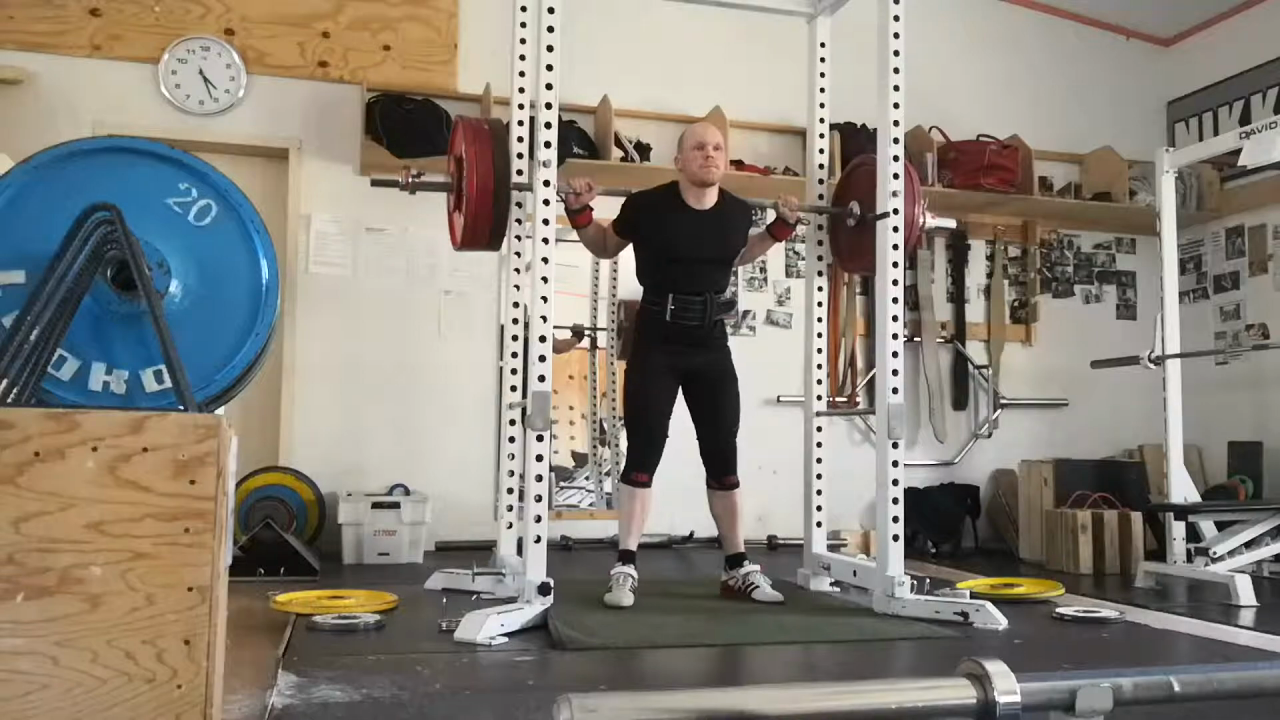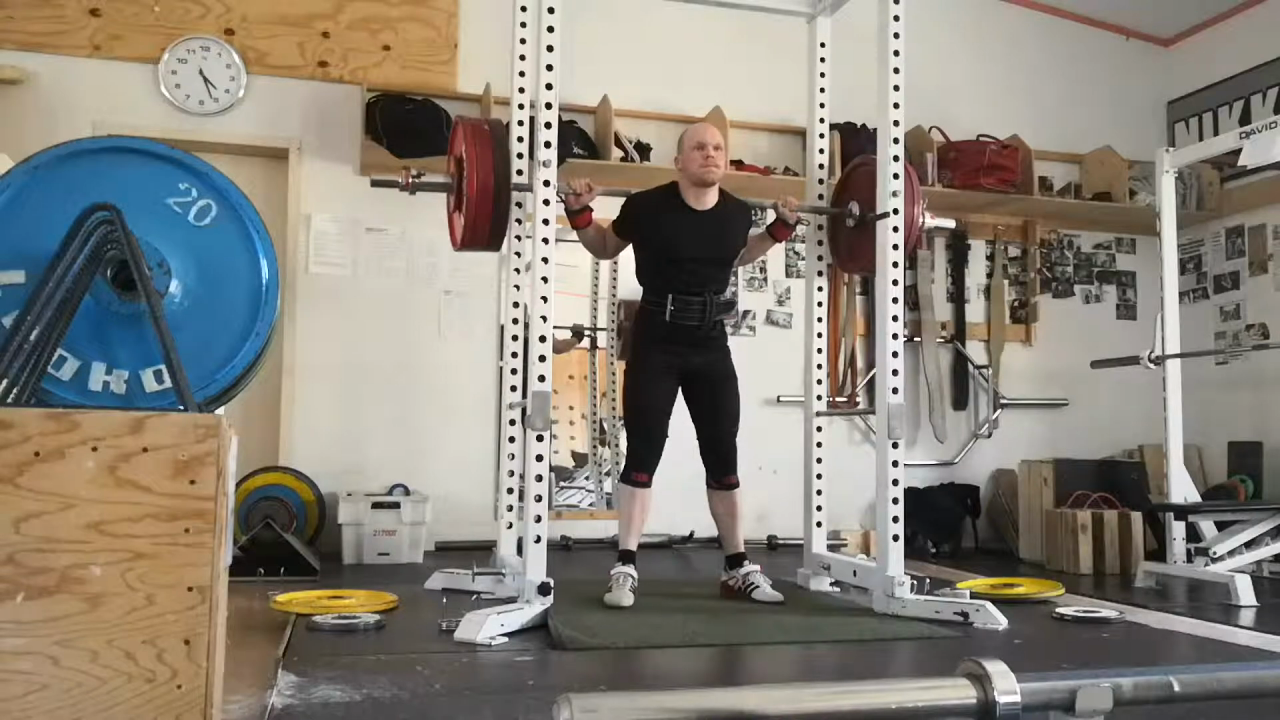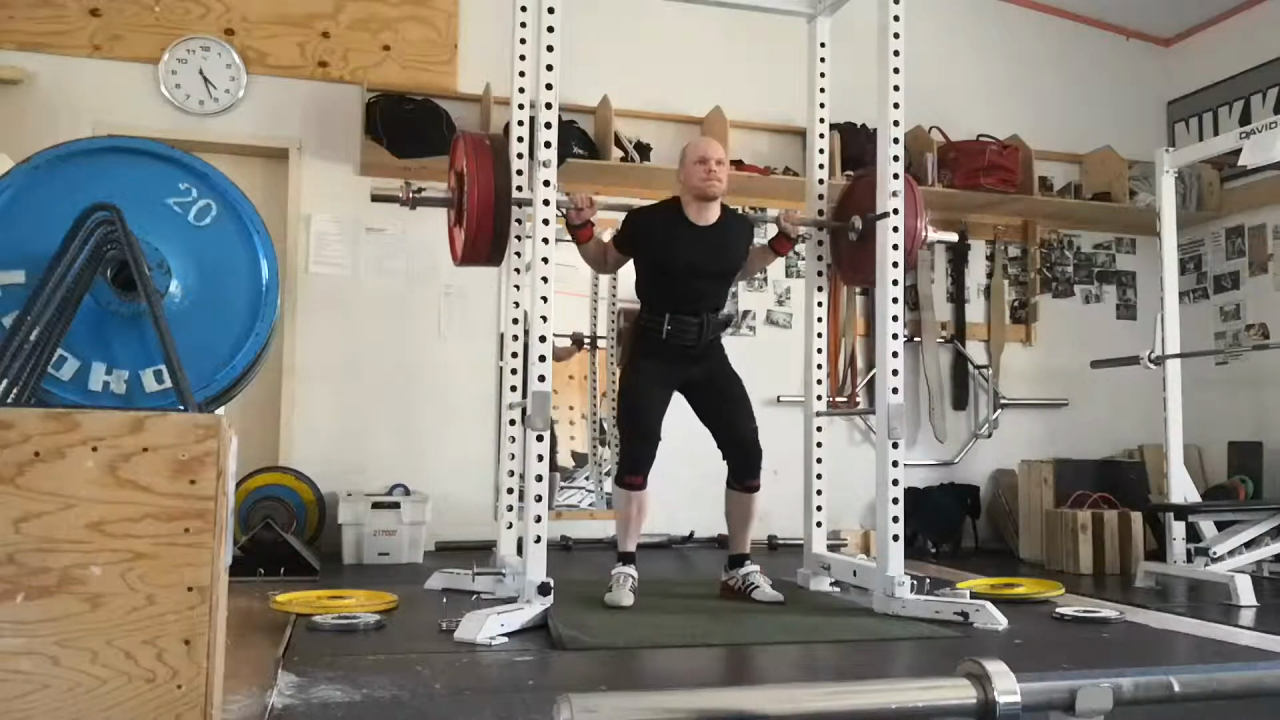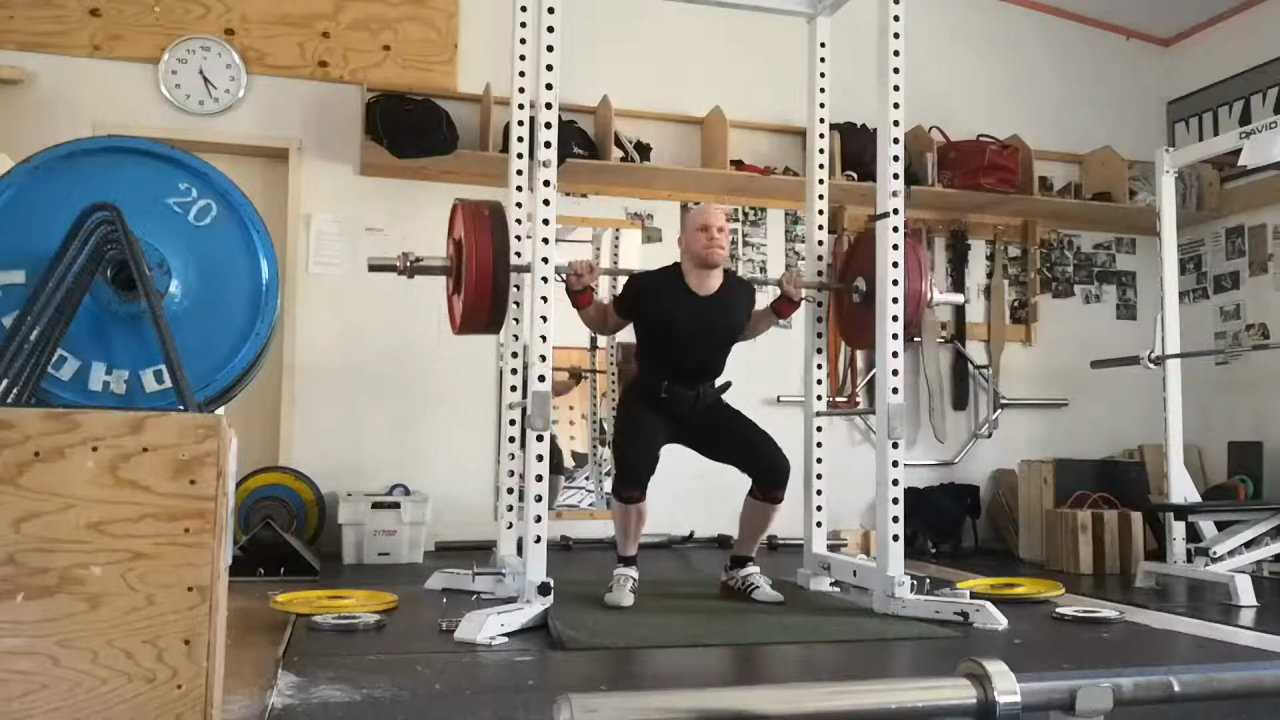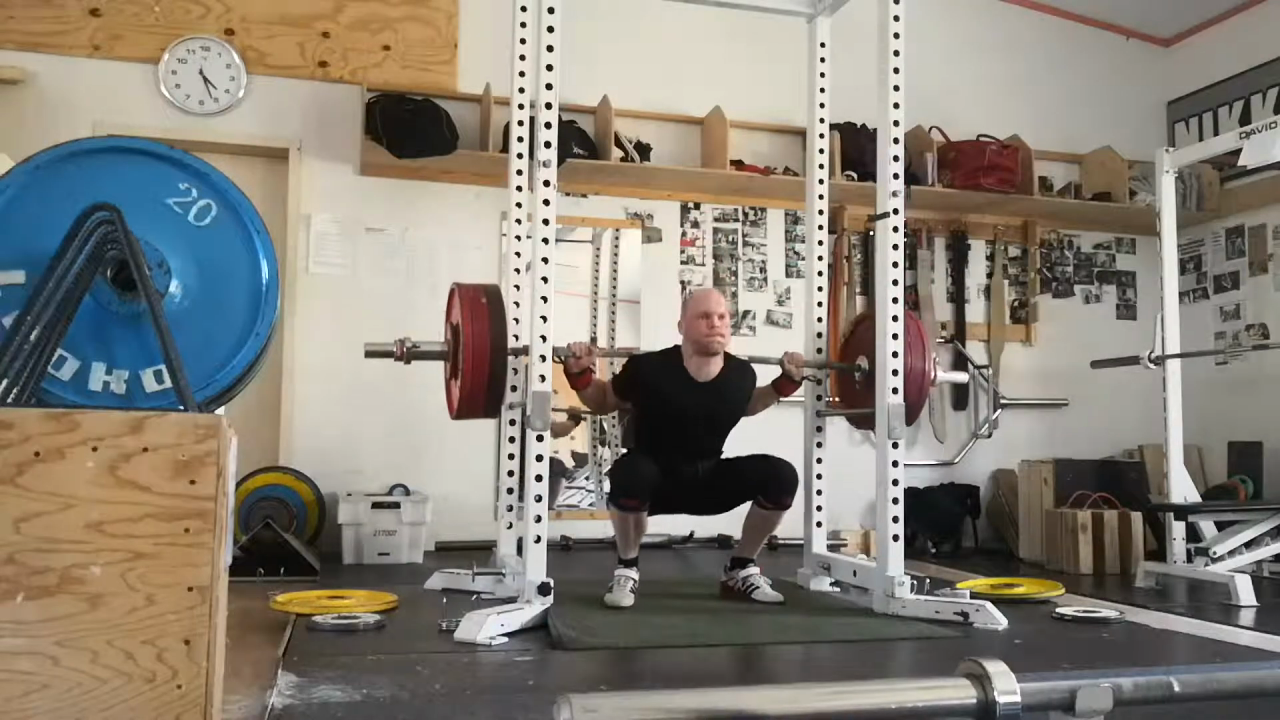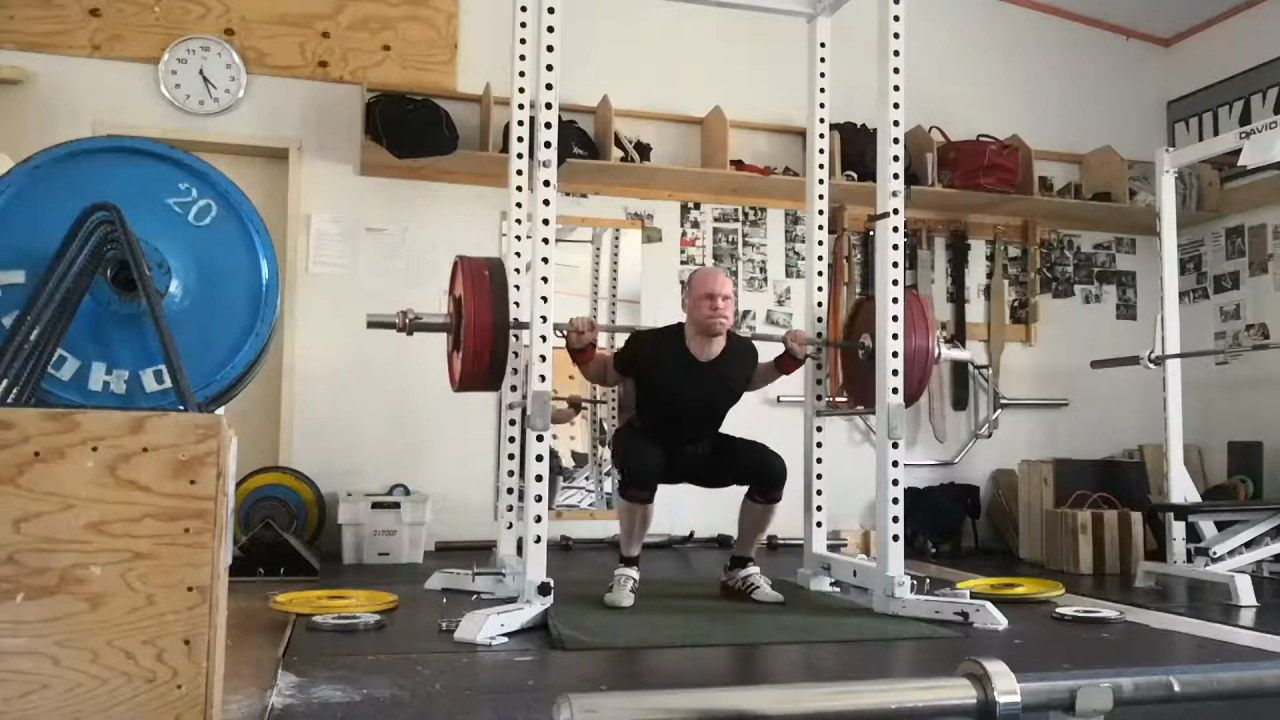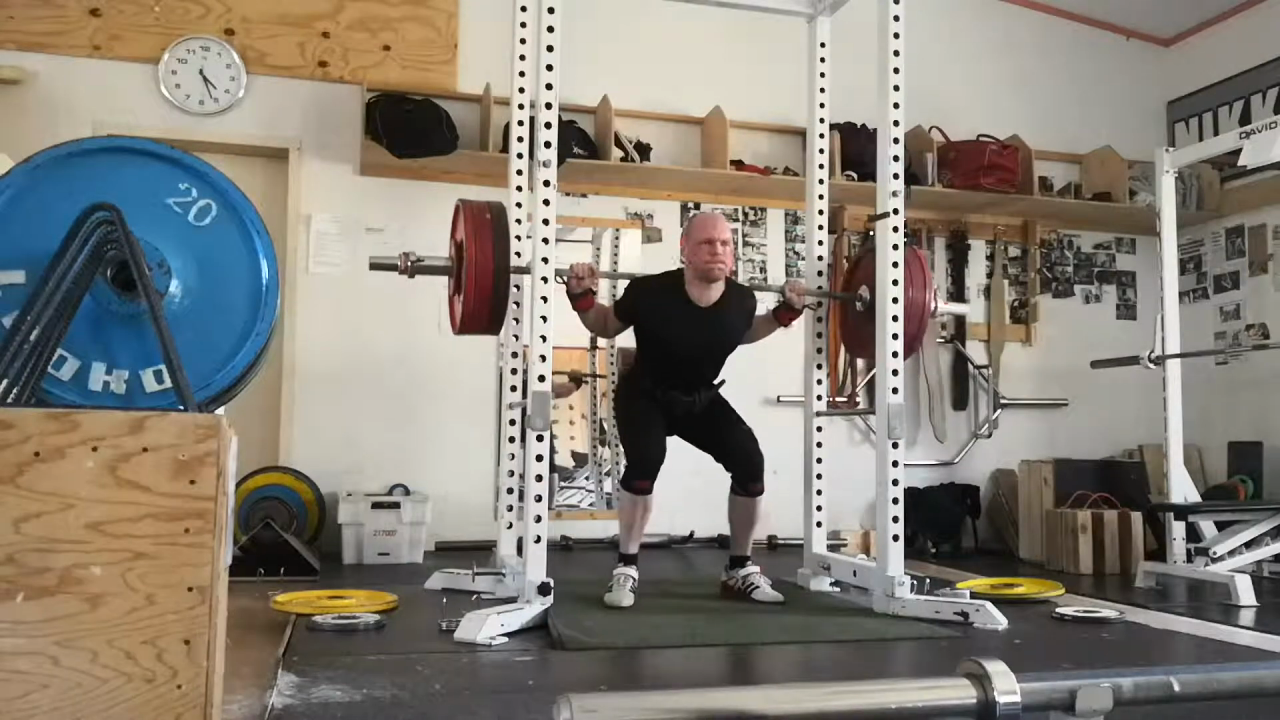
dt=0.5s
person 1, frame 1
left shoulder: (737, 211)
right shoulder: (647, 206)
right elbow: (605, 248)
left wrist: (781, 227)
right wrist: (579, 213)
left hip: (711, 343)
right hip: (656, 342)
left knee: (723, 457)
right knee: (644, 454)
left ankle: (738, 568)
right ankle: (625, 568)
person 1, frame 2
left shoulder: (737, 213)
right shoulder: (647, 207)
right elbow: (605, 248)
left wrist: (782, 227)
right wrist: (579, 213)
left hip: (711, 343)
right hip: (656, 341)
left knee: (723, 457)
right knee: (643, 454)
left ankle: (738, 568)
right ankle: (625, 568)
person 1, frame 3
left shoulder: (738, 227)
right shoulder: (649, 221)
right elbow: (606, 262)
left wrist: (783, 241)
right wrist: (580, 228)
left hip: (707, 354)
right hip: (653, 352)
left knee: (747, 454)
right knee: (637, 456)
left ankle: (739, 569)
right ankle: (625, 569)
person 1, frame 4
left shoulder: (740, 293)
right shoulder: (650, 287)
right elbow: (606, 324)
left wrist: (785, 304)
right wrist: (581, 293)
left hip: (707, 404)
right hip: (649, 403)
left knee: (774, 466)
right knee: (634, 468)
left ankle: (740, 569)
right ankle: (626, 569)
person 1, frame 5
left shoulder: (740, 374)
right shoulder: (650, 370)
right elbow: (605, 402)
left wrist: (786, 382)
right wrist: (579, 374)
left hip: (707, 478)
right hip: (652, 473)
left knee: (781, 477)
right knee: (631, 475)
left ankle: (739, 570)
right ankle: (627, 570)
person 1, frame 6
left shoulder: (742, 353)
right shoulder: (651, 346)
right elbow: (607, 376)
left wrist: (789, 360)
right wrist: (581, 350)
left hip: (705, 449)
right hip: (646, 443)
left knee: (771, 468)
right knee: (641, 469)
left ankle: (740, 570)
right ankle: (627, 570)
person 1, frame 7
left shoulder: (741, 301)
right shoulder: (650, 293)
right elbow: (606, 327)
left wrist: (787, 311)
right wrist: (581, 297)
left hip: (701, 399)
right hip: (645, 397)
left knee: (749, 461)
right knee: (645, 461)
left ankle: (740, 570)
right ankle: (626, 569)
